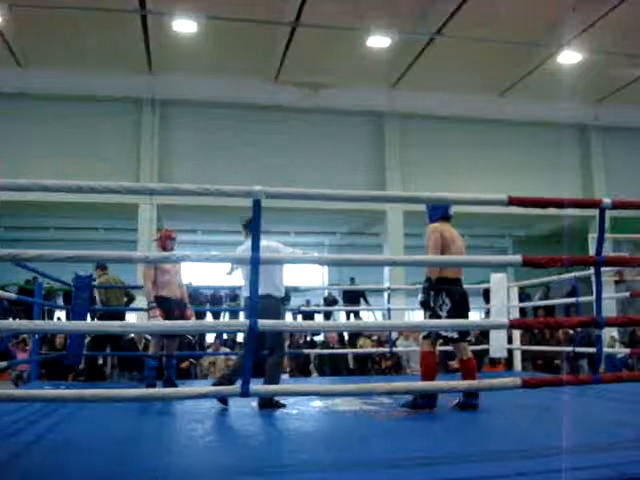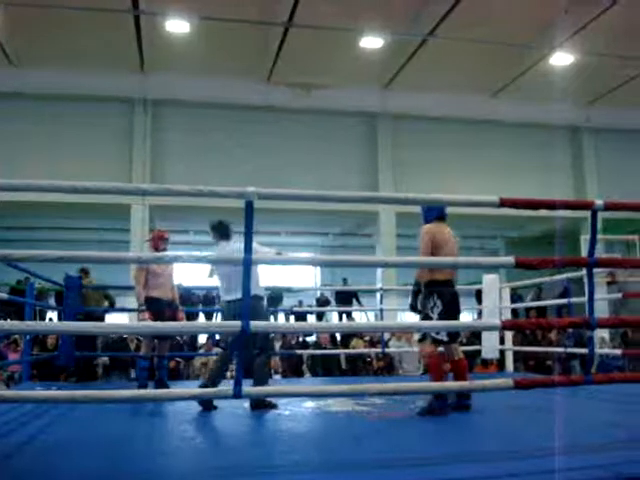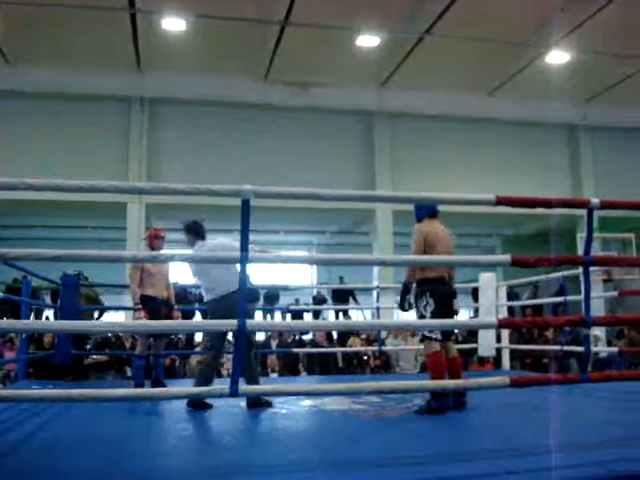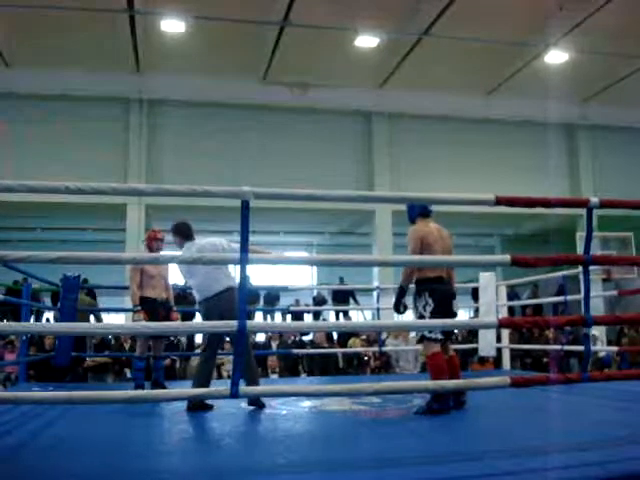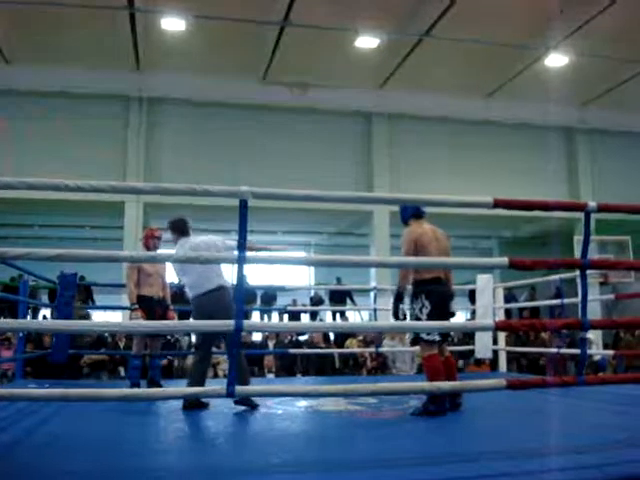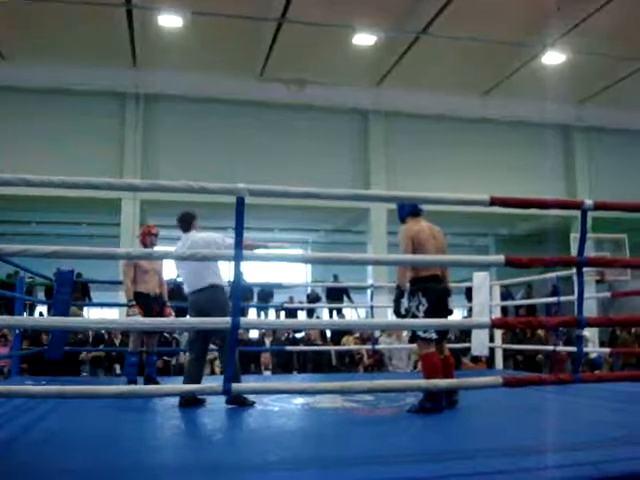
dt=0.2s
person 1, frame 1
left shoulder: (434, 229)
right shoulder: (457, 235)
left wrist: (427, 287)
left hip: (443, 289)
right hip: (458, 289)
left knee: (429, 340)
right knee: (461, 343)
left ankle: (427, 396)
right ankle: (471, 397)
person 1, frame 2
left shoulder: (428, 230)
right shoulder: (451, 235)
left wrist: (416, 291)
left hip: (434, 291)
right hip: (450, 290)
left knee: (428, 343)
right knee: (451, 344)
left ankle: (440, 399)
right ankle: (463, 397)
person 1, frame 3
left shoulder: (421, 228)
right shoulder: (446, 232)
left wrist: (405, 289)
right wrist: (452, 295)
left hip: (428, 289)
right hip: (444, 288)
left knee: (431, 342)
right knee: (446, 341)
left ankle: (440, 398)
right ankle: (458, 395)
person 1, frame 4
left shoulder: (417, 230)
right shoulder: (444, 232)
left elbow: (411, 265)
left wrist: (401, 292)
right wrist: (451, 295)
left hip: (427, 289)
right hip: (444, 288)
left knee: (431, 343)
right knee: (444, 343)
left ankle: (441, 399)
right ankle: (457, 394)
person 1, frame 5
left shoulder: (411, 232)
right shoulder: (440, 233)
left elbow: (406, 268)
right elbow: (448, 269)
left wrist: (398, 298)
right wrist: (449, 296)
left hip: (425, 291)
right hip: (442, 289)
left knee: (428, 346)
right knee: (440, 345)
left ankle: (437, 401)
right ankle: (453, 396)
person 1, frame 6
left shoulder: (408, 230)
right shoulder: (437, 231)
left elbow: (405, 265)
right elbow: (444, 267)
left wrist: (399, 295)
right wrist: (446, 293)
left hip: (422, 288)
right hip: (439, 287)
left knee: (425, 343)
right knee: (439, 343)
left ankle: (433, 398)
right ankle: (449, 394)
person 2, frame 1
left shoulder: (241, 250)
right shoulder: (274, 247)
left elbow: (233, 267)
right elbow: (300, 255)
left wrist: (231, 270)
left hip: (251, 302)
right hip: (271, 302)
left knee: (251, 348)
right knee: (275, 350)
left ankle: (224, 382)
right ankle: (267, 397)
person 2, frame 2
left shoulder: (216, 255)
right shoulder: (248, 248)
right elbow: (275, 254)
left hip: (230, 306)
right hip: (252, 303)
left knee: (228, 351)
right knee: (262, 350)
left ankle: (206, 389)
right ankle: (258, 398)
person 2, frame 3
right shoulder: (224, 244)
left hip: (214, 305)
right hip: (235, 299)
left knee: (213, 351)
right knee: (246, 347)
left ankle: (197, 396)
right ankle: (254, 396)
person 2, frame 4
right shoulder: (214, 244)
right elbow: (246, 250)
left hip: (208, 304)
right hip: (228, 298)
left knee: (209, 351)
right knee: (243, 346)
left ankle: (196, 399)
right ankle: (254, 394)
person 2, frame 5
left shoulder: (177, 257)
right shoulder: (207, 242)
right wrist: (267, 248)
left hip: (198, 303)
right hip: (219, 296)
left knee: (202, 349)
right knee: (234, 345)
left ankle: (192, 397)
person 2, frame 6
left shoulder: (178, 249)
right shoulder: (207, 238)
right elbow: (240, 245)
right wrist: (267, 246)
left hip: (194, 298)
right hip: (214, 294)
left knee: (196, 348)
right knee: (226, 343)
left ankle: (188, 395)
right ankle: (234, 393)
person 3, frame 1
left shoulder: (177, 262)
right elbow: (148, 284)
left wrist: (187, 305)
right wrist: (152, 305)
left hip: (177, 303)
right hip: (161, 302)
left knee: (172, 345)
right knee: (156, 343)
left ankle: (170, 381)
right ankle: (150, 384)
person 3, frame 2
left shoulder: (169, 262)
right elbow: (139, 286)
left wrist: (178, 307)
right wrist: (142, 308)
left hip: (168, 305)
right hip: (153, 303)
left knee: (164, 345)
right knee: (147, 344)
left ankle: (161, 382)
right ankle: (142, 385)
person 3, frame 3
left shoulder: (165, 261)
right elbow: (134, 285)
left wrist: (173, 306)
right wrist: (138, 307)
left hip: (164, 303)
right hip: (148, 302)
left knee: (160, 345)
right knee: (143, 343)
left ankle: (158, 381)
right ankle: (138, 384)
person 3, frame 4
left shoulder: (164, 263)
right elbow: (134, 287)
left wrist: (173, 308)
right wrist: (137, 308)
left hip: (163, 305)
right hip: (147, 304)
left knee: (159, 346)
right knee: (142, 345)
left ankle: (158, 383)
right ankle: (139, 386)
person 3, frame 5
left shoulder: (161, 262)
right elbow: (131, 285)
left wrist: (169, 307)
right wrist: (134, 307)
left hip: (160, 304)
right hip: (144, 302)
left knee: (156, 345)
right knee: (139, 344)
left ankle: (154, 382)
right ankle: (134, 384)
person 3, frame 6
left shoulder: (158, 259)
right elbow: (127, 282)
left wrist: (166, 304)
right wrist: (131, 304)
left hip: (156, 301)
right hip: (141, 299)
left knee: (152, 343)
right knee: (135, 341)
left ankle: (150, 378)
right ankle: (131, 381)
